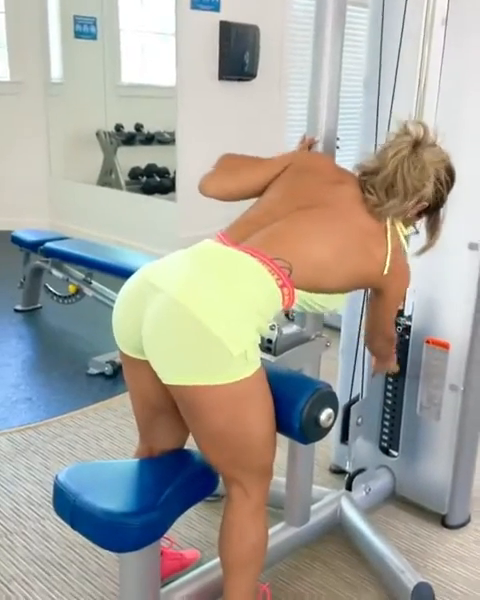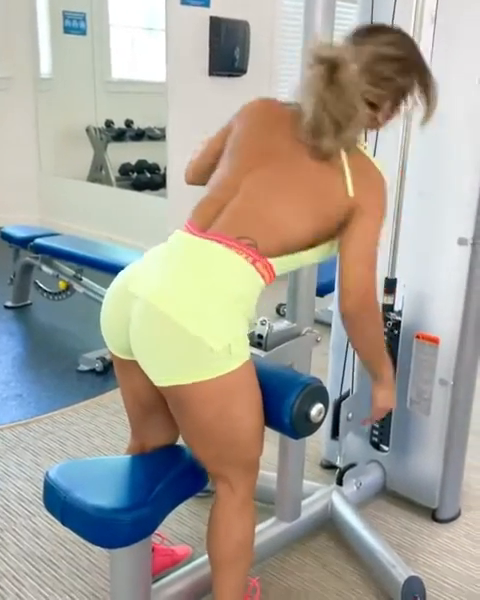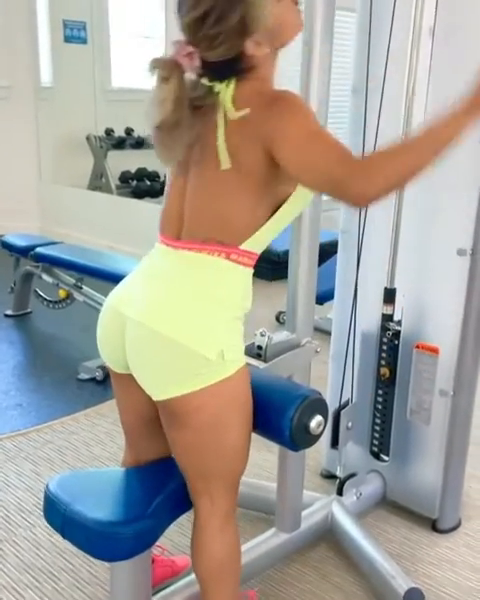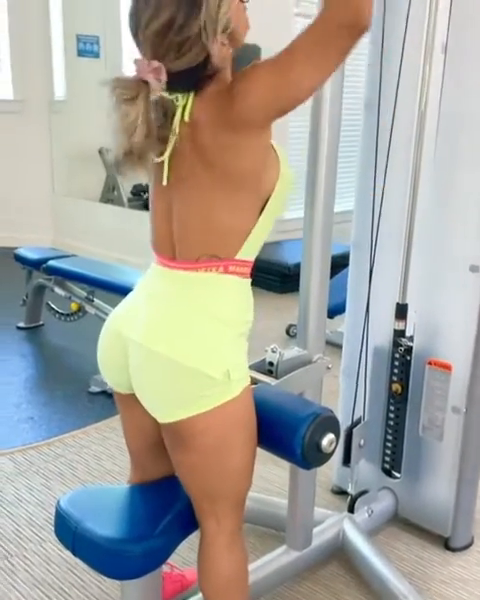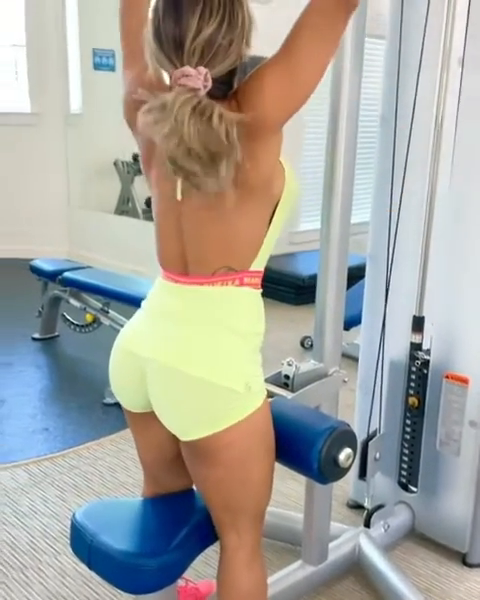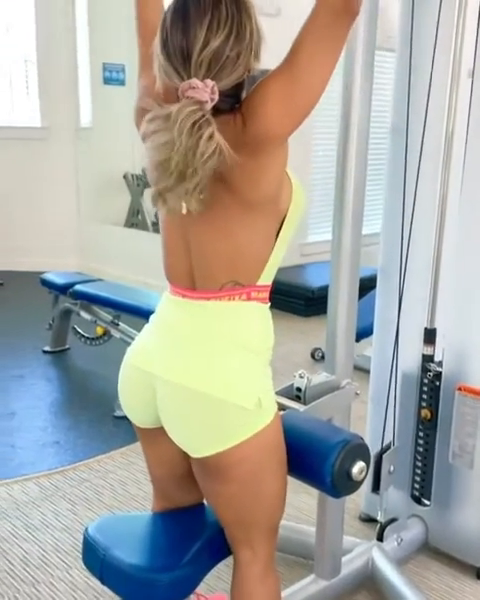
dt=0.3s
person 1, frame 1
left shoulder: (313, 166)
right shoulder: (390, 256)
left elbow: (214, 181)
right elbow: (380, 339)
right wrist: (387, 359)
left hip: (145, 289)
right hip: (207, 322)
left knee: (158, 450)
right knee: (250, 487)
person 1, frame 2
left shoulder: (260, 113)
right shoulder: (364, 183)
right elbow: (356, 302)
right wrist: (383, 377)
left hip: (132, 287)
right hip: (196, 319)
left knee: (149, 446)
right knee: (236, 483)
person 1, frame 3
left shoulder: (194, 95)
right shoulder: (272, 116)
right elbow: (362, 185)
left hip: (130, 303)
right hip: (192, 326)
left knee: (143, 463)
right knee: (214, 500)
person 1, frame 4
left shoulder: (157, 108)
right shoulder: (235, 109)
left hip: (130, 328)
right hip: (194, 348)
left knee: (151, 484)
right knee: (222, 522)
person 1, frame 5
left shoulder: (149, 116)
right shoulder: (252, 118)
left hip: (142, 345)
right hip: (211, 361)
left knee: (164, 498)
right knee: (241, 536)
person 1, frame 6
left shoulder: (159, 125)
right shoulder: (257, 134)
left hip: (151, 361)
right hip: (220, 377)
left knee: (174, 513)
right knee: (255, 551)
